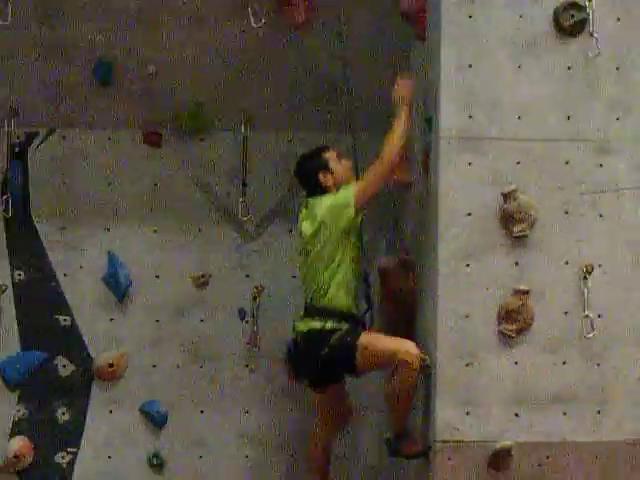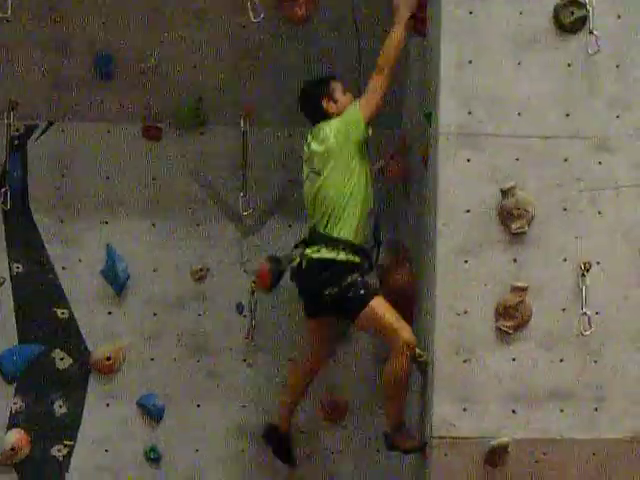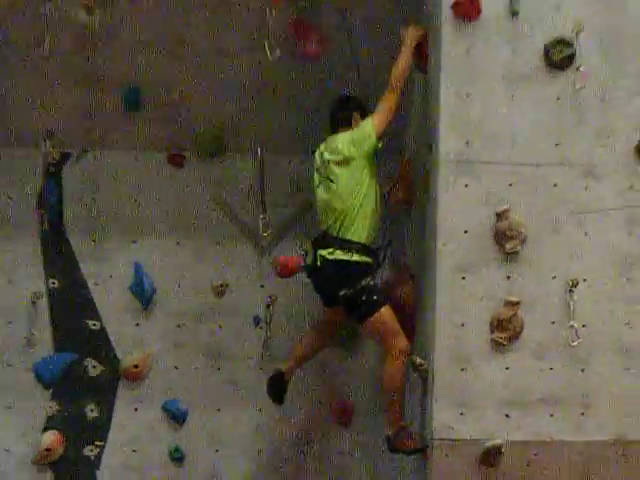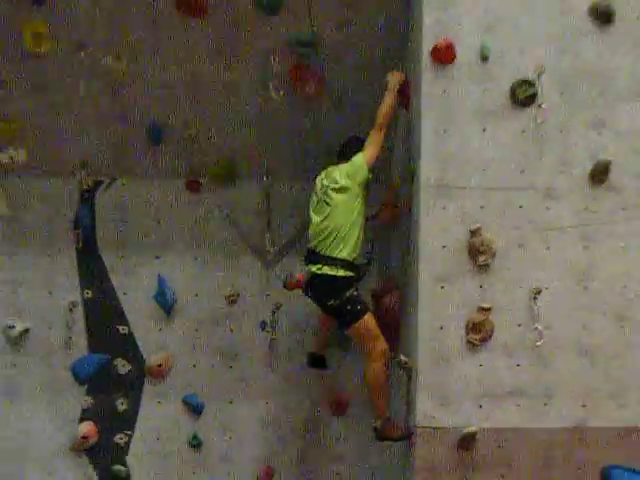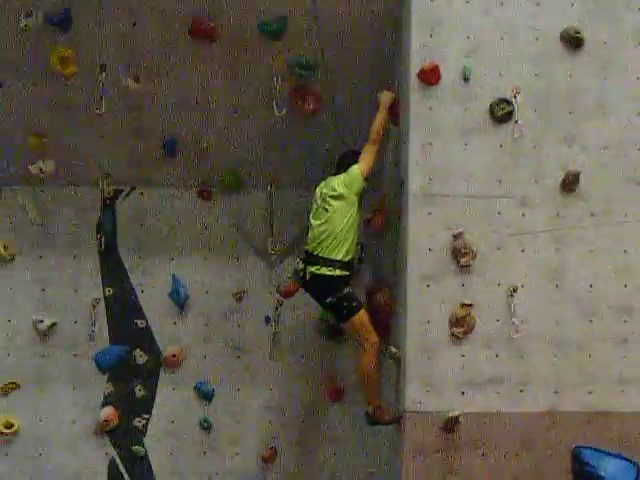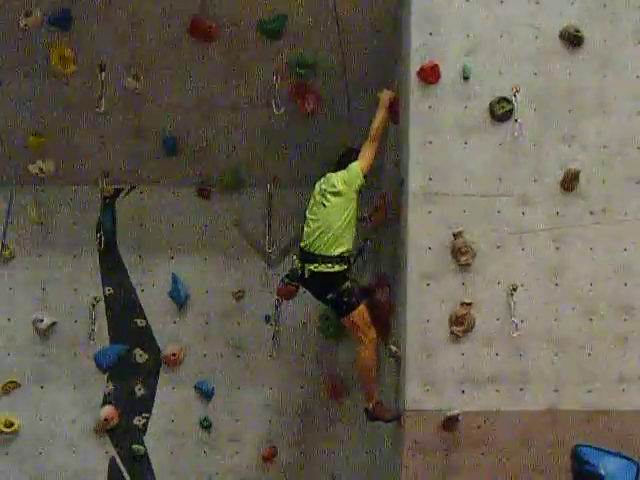
dt=0.2s
person 1, frame 1
left shoulder: (318, 211)
right shoulder: (332, 208)
left elbow: (357, 205)
right elbow: (388, 162)
left wrist: (382, 194)
left hip: (317, 336)
right hip: (328, 335)
left knee: (335, 418)
right knee: (409, 355)
right ankle: (400, 438)
person 1, frame 2
left shoulder: (317, 143)
right shoulder: (341, 131)
right elbow: (383, 73)
left wrist: (376, 168)
left hip: (316, 265)
right hip: (336, 268)
left knee: (319, 350)
right knee: (403, 340)
left ankle: (280, 428)
right ankle: (397, 431)
person 1, frame 3
left shoulder: (326, 150)
right shoulder: (356, 142)
right elbow: (392, 93)
right wrist: (410, 44)
left hip: (325, 260)
right hip: (348, 266)
left knee: (332, 322)
right knee: (398, 346)
left ankle: (284, 371)
right ankle: (399, 433)
person 1, frame 4
left shoulder: (323, 179)
right shoulder: (352, 173)
right elbow: (379, 130)
right wrist: (393, 87)
left hip: (315, 272)
right hip: (334, 279)
left knee: (333, 311)
right knee: (378, 349)
left ankle: (317, 351)
right ankle: (385, 424)
person 1, frame 5
left shoulder: (322, 188)
right shoulder: (349, 183)
left hip: (309, 270)
right hip: (331, 278)
right knee: (370, 342)
left ankle: (331, 319)
right ankle: (375, 410)
person 1, frame 6
left shoulder: (323, 184)
right shoulder: (349, 179)
left hip: (306, 267)
right hip: (328, 275)
right knee: (367, 338)
left ankle: (355, 293)
right ankle: (373, 406)
